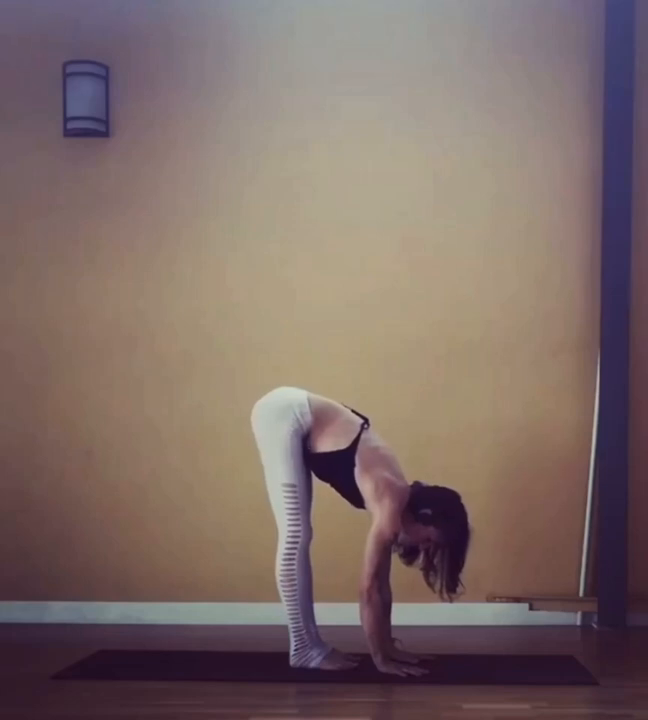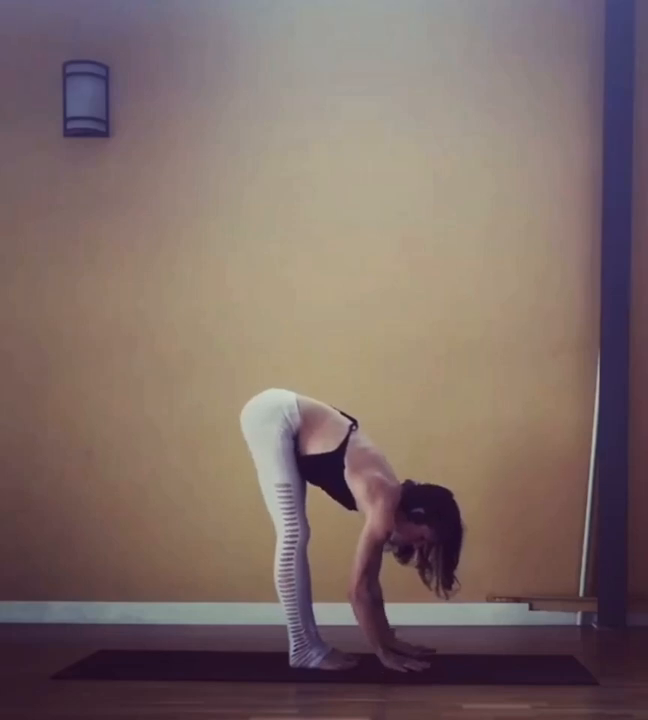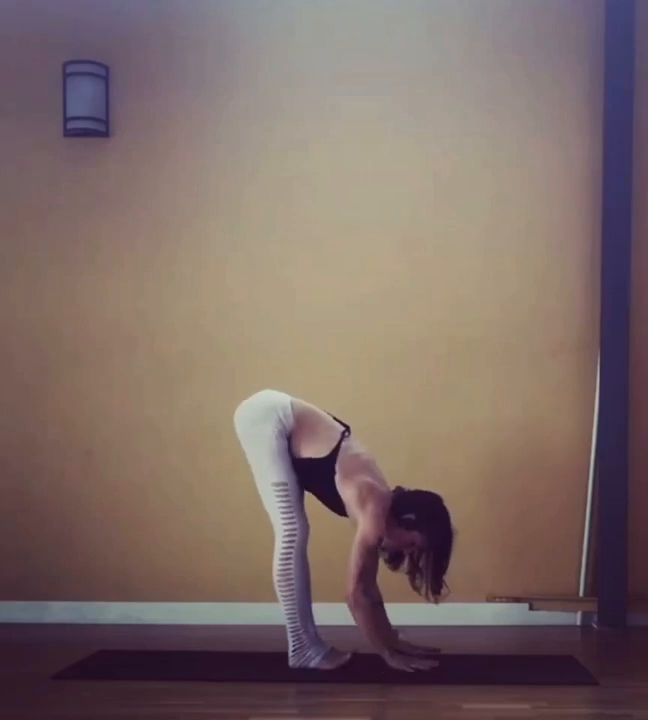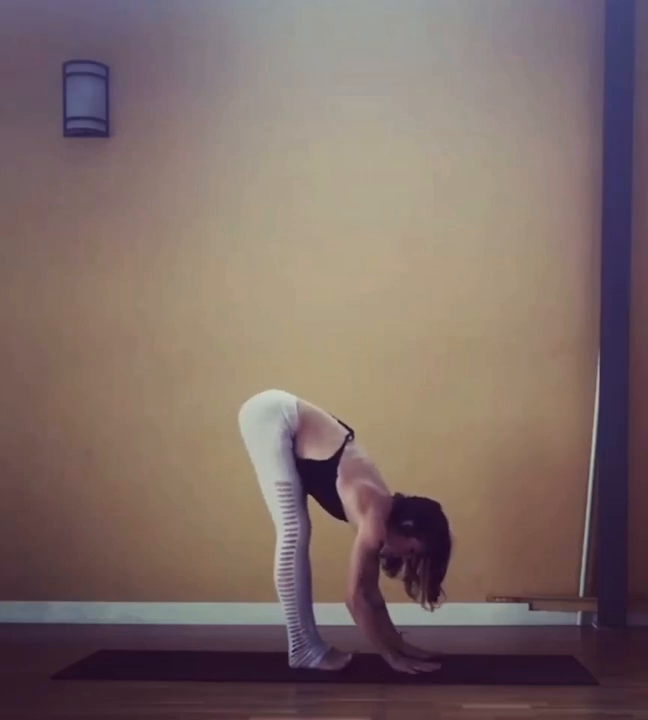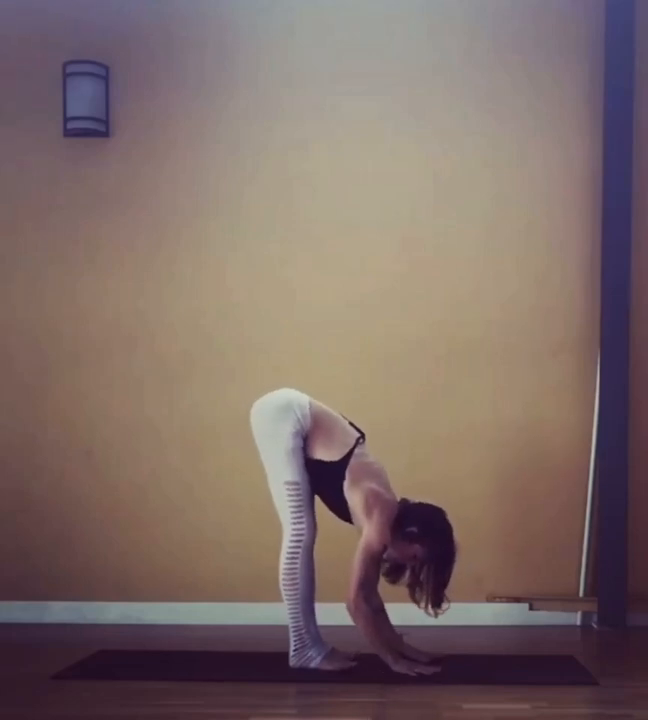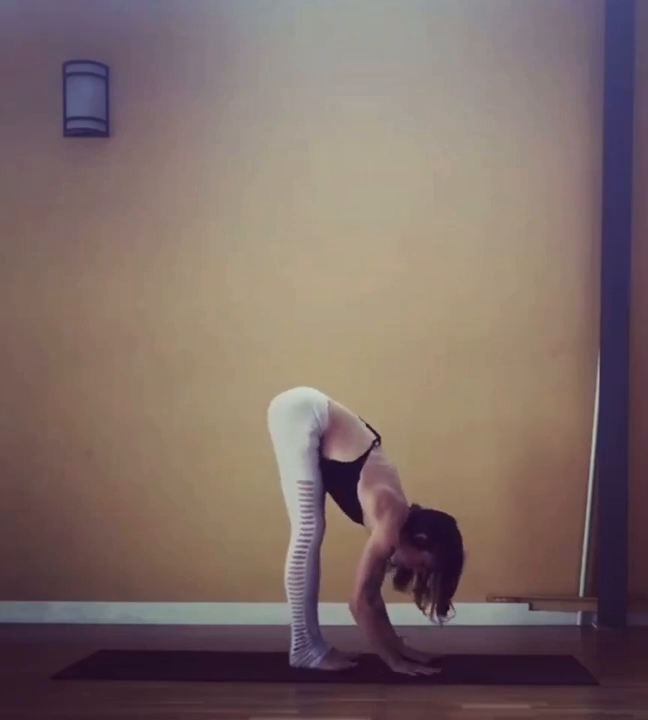
dt=0.3s
person 1, frame 1
left shoulder: (396, 503)
right shoulder: (391, 510)
left elbow: (381, 584)
right elbow: (369, 589)
left wrist: (387, 647)
right wrist: (380, 658)
left hip: (296, 416)
right hip: (283, 413)
left knee: (299, 536)
right knee: (295, 536)
left ankle: (311, 645)
right ankle: (304, 649)
person 1, frame 2
left shoulder: (388, 501)
right shoulder: (384, 510)
left elbow: (370, 583)
right elbow: (358, 589)
left wrist: (388, 641)
right wrist: (384, 653)
left hip: (286, 418)
right hip: (273, 414)
left knee: (296, 535)
right knee: (293, 535)
left ankle: (310, 644)
right ankle: (303, 650)
person 1, frame 3
left shoulder: (379, 507)
right shoulder: (376, 515)
left elbow: (368, 588)
right elbow: (356, 593)
left wrist: (394, 642)
right wrist: (389, 654)
left hip: (279, 418)
right hip: (266, 416)
left knee: (296, 535)
right knee: (290, 535)
left ankle: (309, 643)
right ankle: (302, 649)
person 1, frame 4
left shoulder: (379, 513)
right shoulder: (375, 520)
left elbow: (369, 593)
right elbow: (356, 597)
left wrist: (398, 645)
right wrist: (392, 656)
left hip: (282, 418)
right hip: (272, 415)
left knee: (298, 535)
right knee: (293, 535)
left ankle: (309, 644)
right ankle: (303, 649)
person 1, frame 5
left shoulder: (386, 518)
right shoulder: (380, 524)
left elbow: (369, 595)
right elbow: (357, 599)
left wrist: (397, 646)
right wrist: (393, 658)
left hip: (293, 415)
right hip: (282, 413)
left knee: (302, 535)
right knee: (299, 534)
left ankle: (310, 644)
right ankle: (303, 649)
person 1, frame 6
left shoulder: (394, 521)
right shoulder: (390, 527)
left elbow: (371, 596)
right elbow: (360, 601)
left wrist: (396, 647)
right wrist: (393, 659)
left hip: (309, 413)
right hip: (301, 412)
left knee: (311, 534)
right knee: (308, 534)
left ankle: (311, 644)
right ankle: (304, 648)
